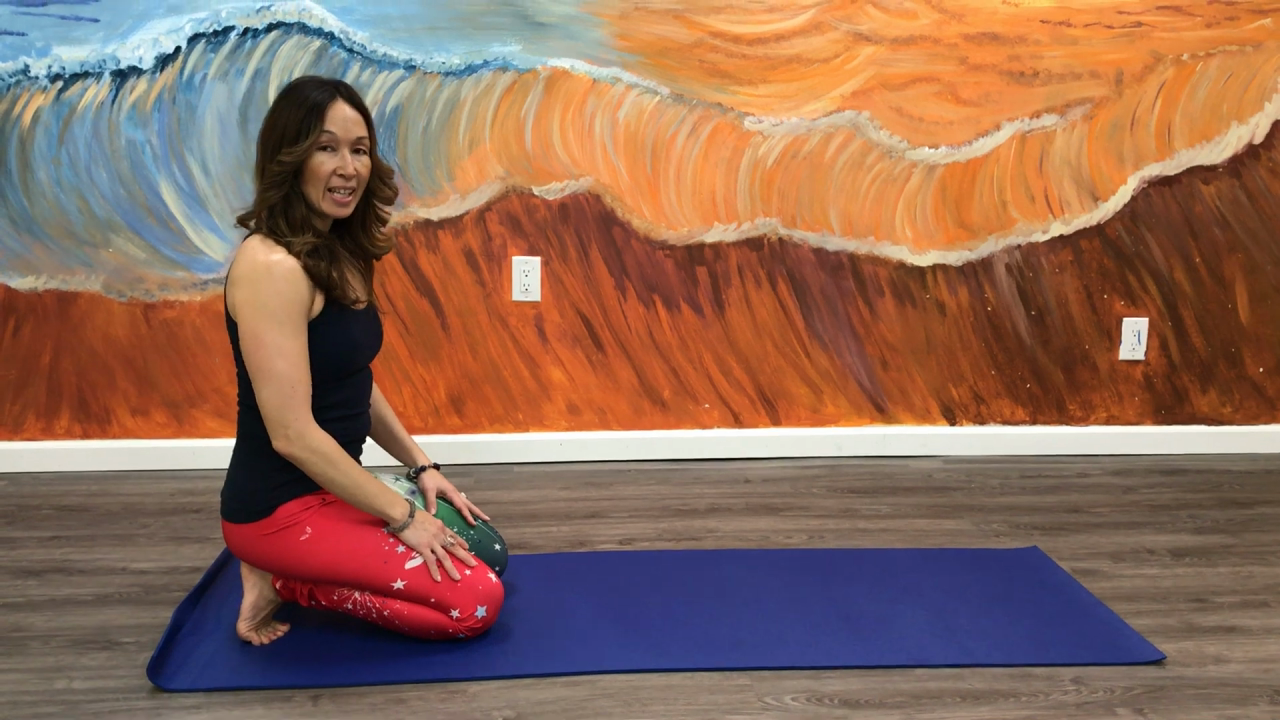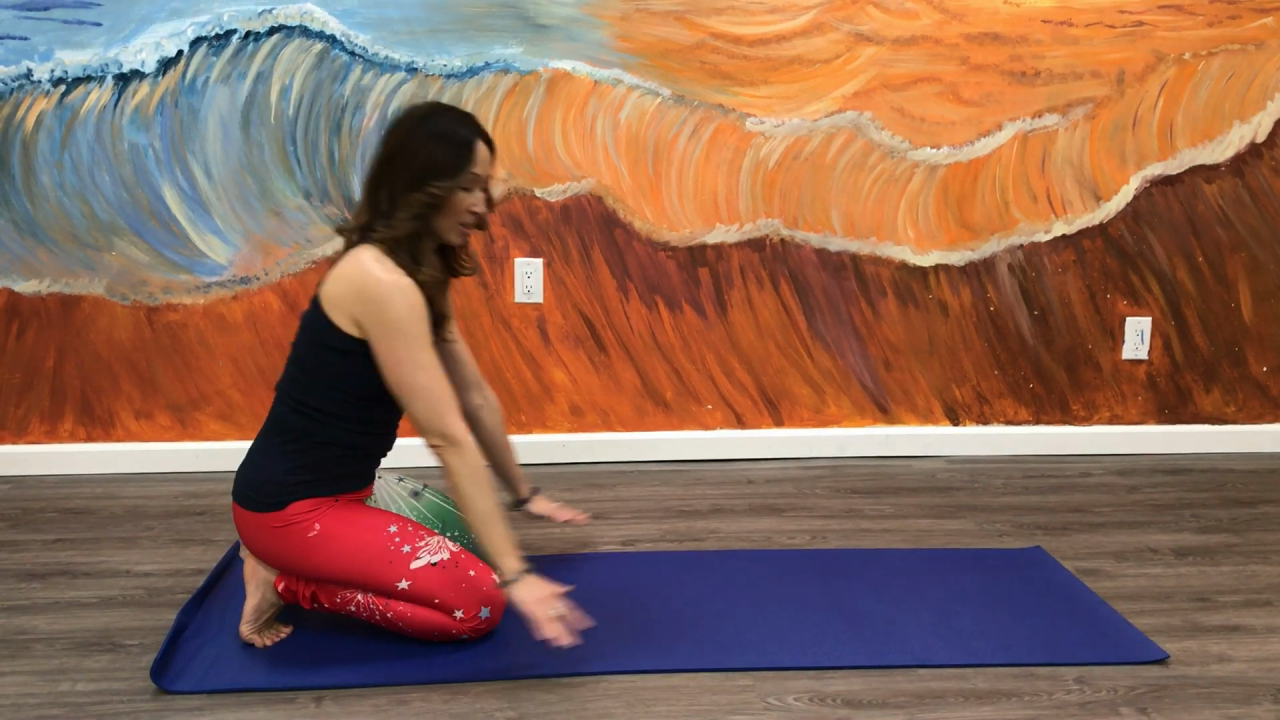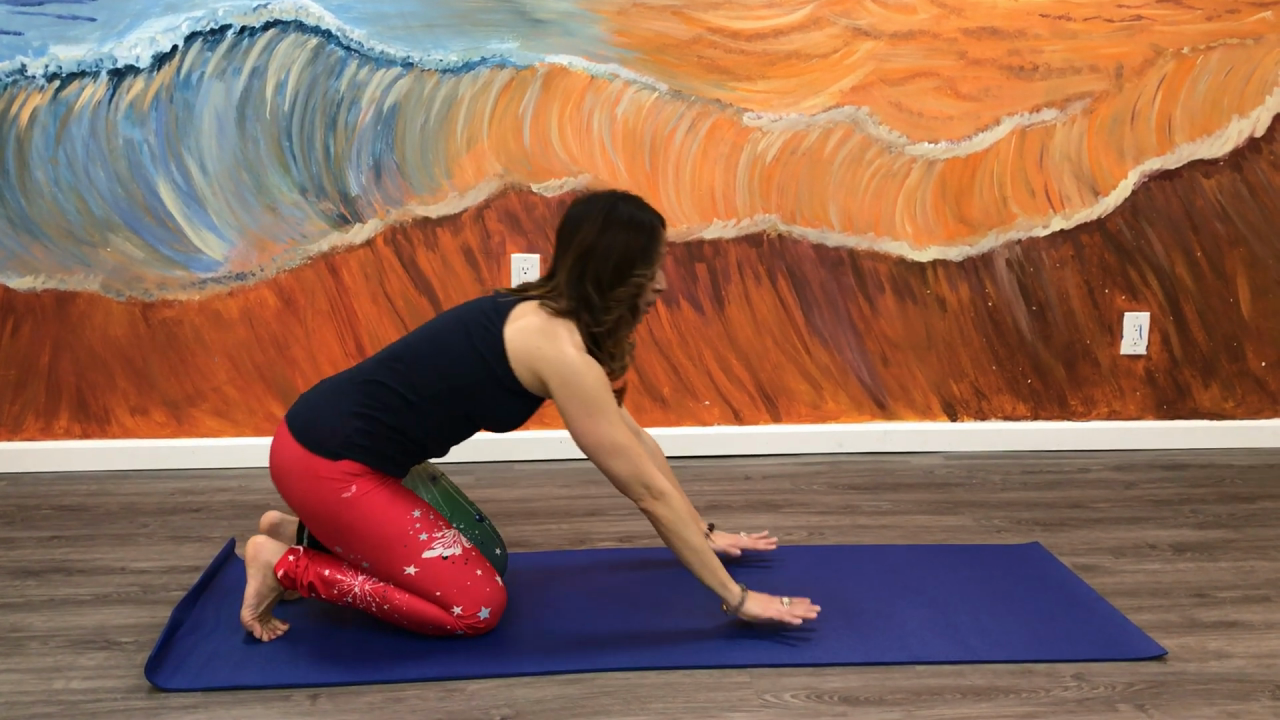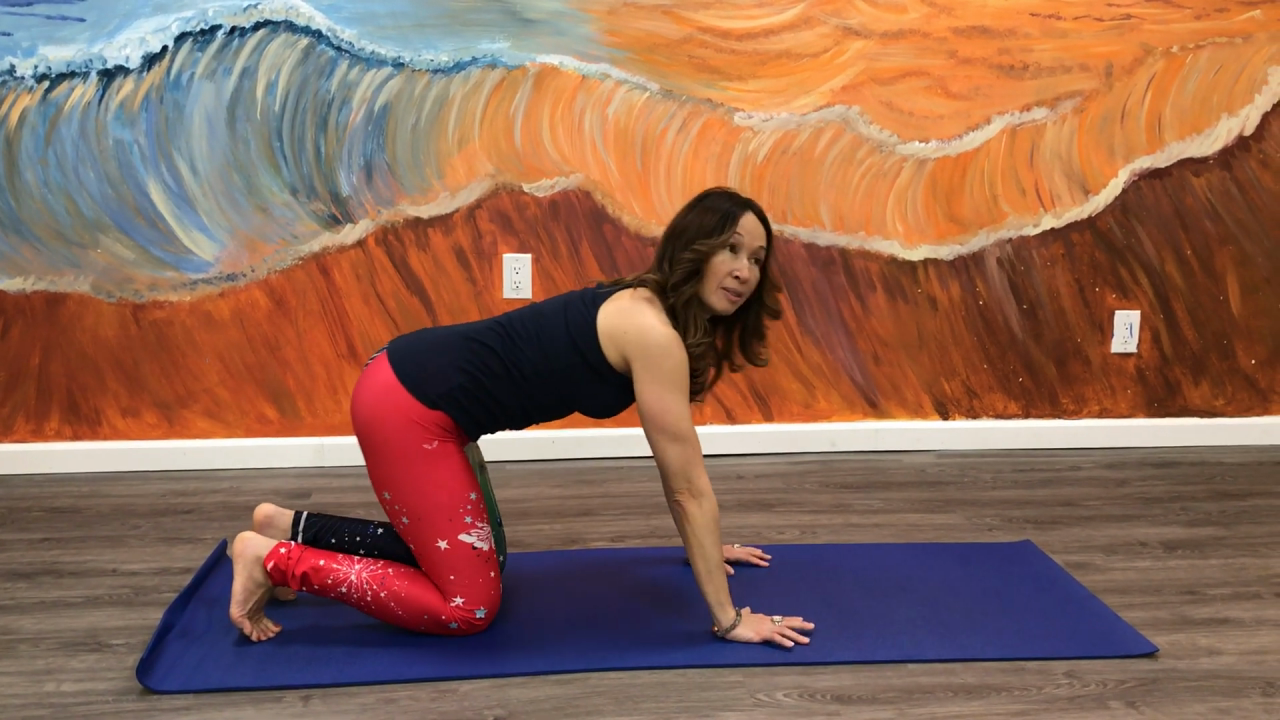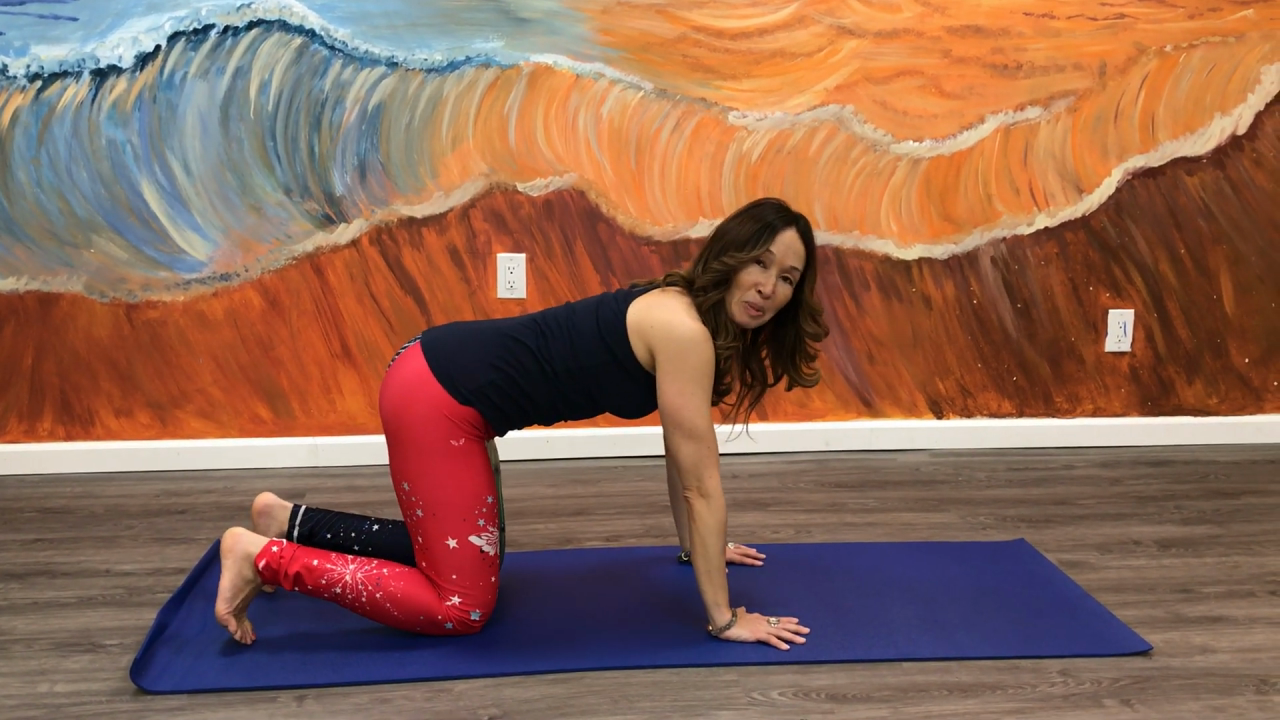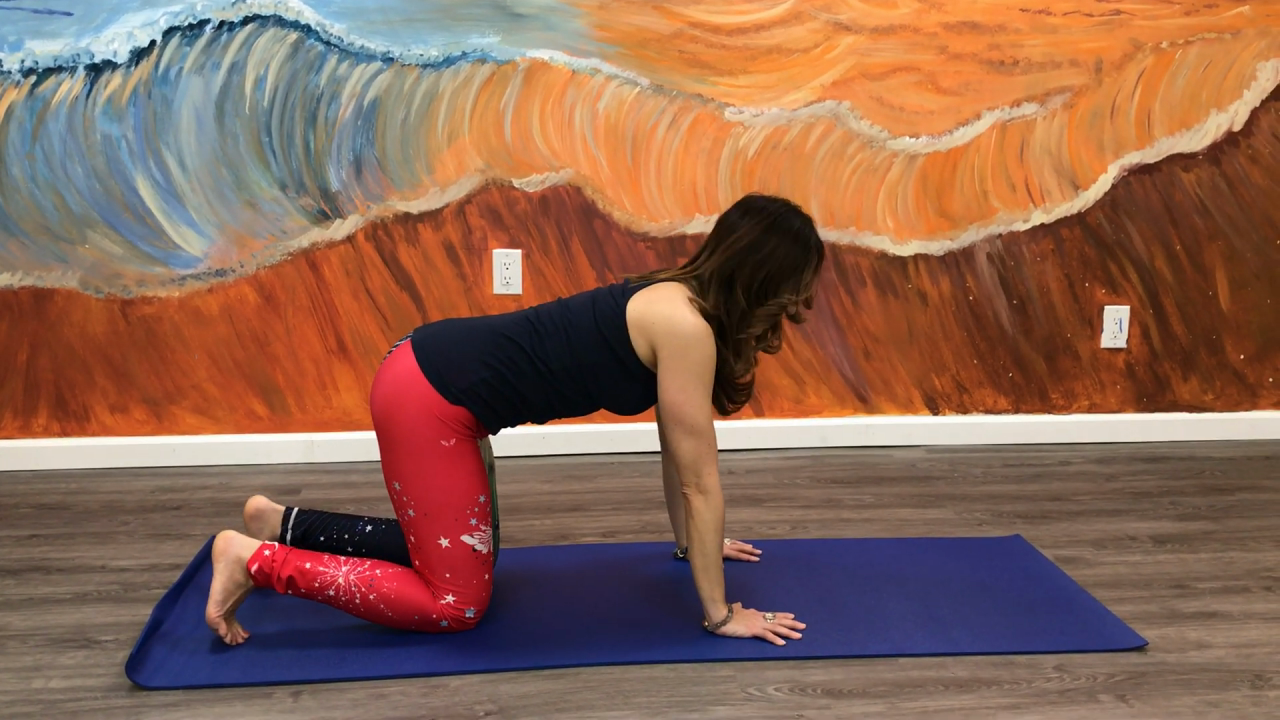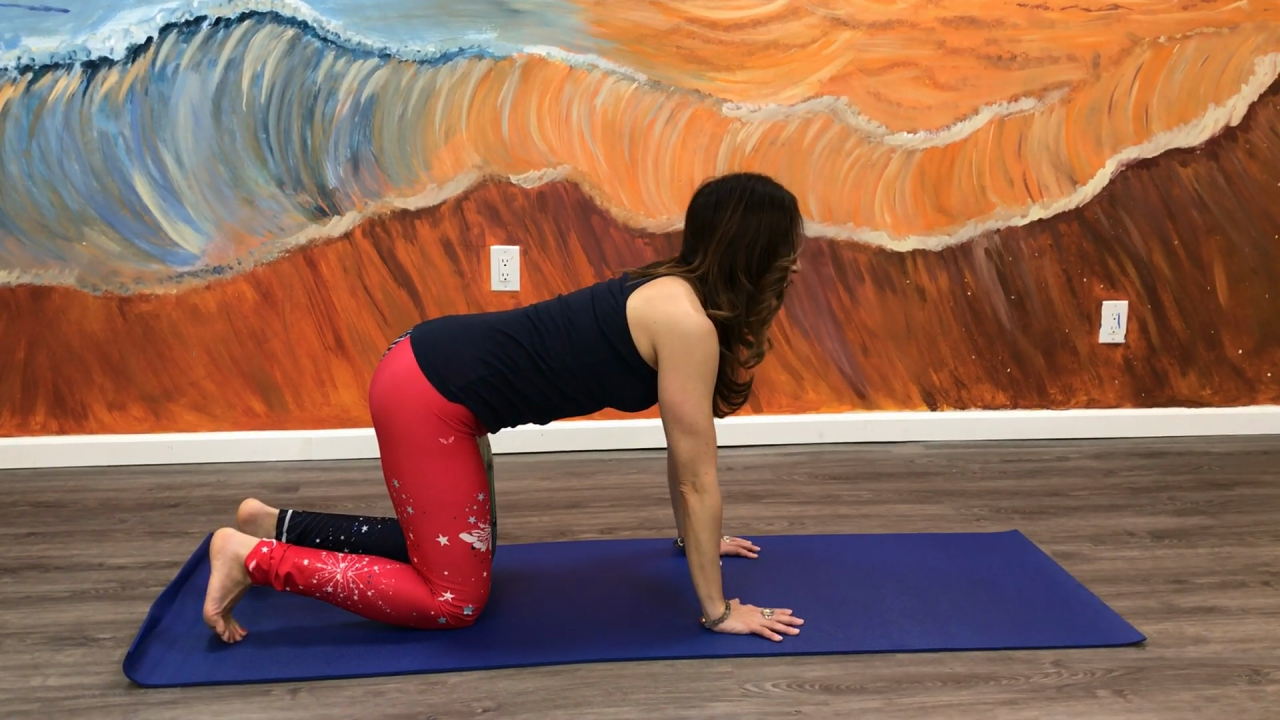
dt=0.7s
person 1, frame 1
left shoulder: (338, 253)
right shoulder: (273, 266)
right elbow: (292, 434)
left wrist: (421, 467)
right wrist: (402, 515)
left hip: (325, 490)
right hip: (281, 507)
left knee: (481, 548)
right knee: (475, 600)
left ankle: (290, 574)
right ankle: (283, 581)
person 1, frame 2
left shoulder: (409, 270)
right shoulder: (382, 283)
left elbow: (473, 393)
right elbow: (449, 439)
left wrist: (522, 494)
right wrist: (514, 576)
left hip: (333, 492)
right hip: (293, 504)
left knee: (456, 565)
right knee: (476, 601)
left ankle: (295, 568)
right ankle: (286, 584)
person 1, frame 3
left shoulder: (546, 317)
right shoulder: (559, 349)
left elbow: (634, 439)
right elbow: (649, 490)
left wrist: (705, 533)
right wrist: (737, 598)
left hip: (341, 445)
right hip: (327, 459)
left knee: (477, 556)
right knee: (477, 604)
left ankle: (306, 532)
right ankle: (285, 565)
person 1, frame 4
left shoulder: (666, 314)
right shoulder: (654, 332)
left elbow: (677, 467)
right elbow: (690, 485)
left wrist: (703, 547)
right wrist: (728, 618)
left hip: (416, 391)
right hip: (407, 404)
left knee: (465, 556)
right knee: (468, 605)
left ankle: (295, 529)
right ankle: (273, 559)
person 1, frame 5
left shoulder: (692, 317)
right shoulder: (685, 331)
left elbow: (681, 462)
right elbow: (701, 484)
left wrist: (697, 547)
right wrist: (723, 616)
left hip: (442, 379)
right hip: (436, 396)
left knee: (464, 557)
right knee: (460, 605)
left ankle: (291, 522)
right ankle: (262, 553)
person 1, frame 6
left shoulder: (680, 305)
right shoulder: (686, 326)
left elbow: (675, 452)
right elbow: (700, 480)
left wrist: (689, 543)
right wrist: (720, 612)
left hip: (433, 378)
right hip: (428, 397)
left knee: (456, 553)
right knee: (457, 601)
left ankle: (285, 525)
right ankle: (253, 559)
person 1, frame 7
left shoulder: (678, 296)
right shoulder: (688, 323)
left elbow: (682, 452)
right elbow: (697, 477)
left wrist: (695, 538)
right wrist: (717, 610)
left hip: (434, 373)
right hip: (429, 394)
left knee: (449, 548)
right knee: (455, 600)
left ankle: (278, 526)
right ankle: (251, 556)
